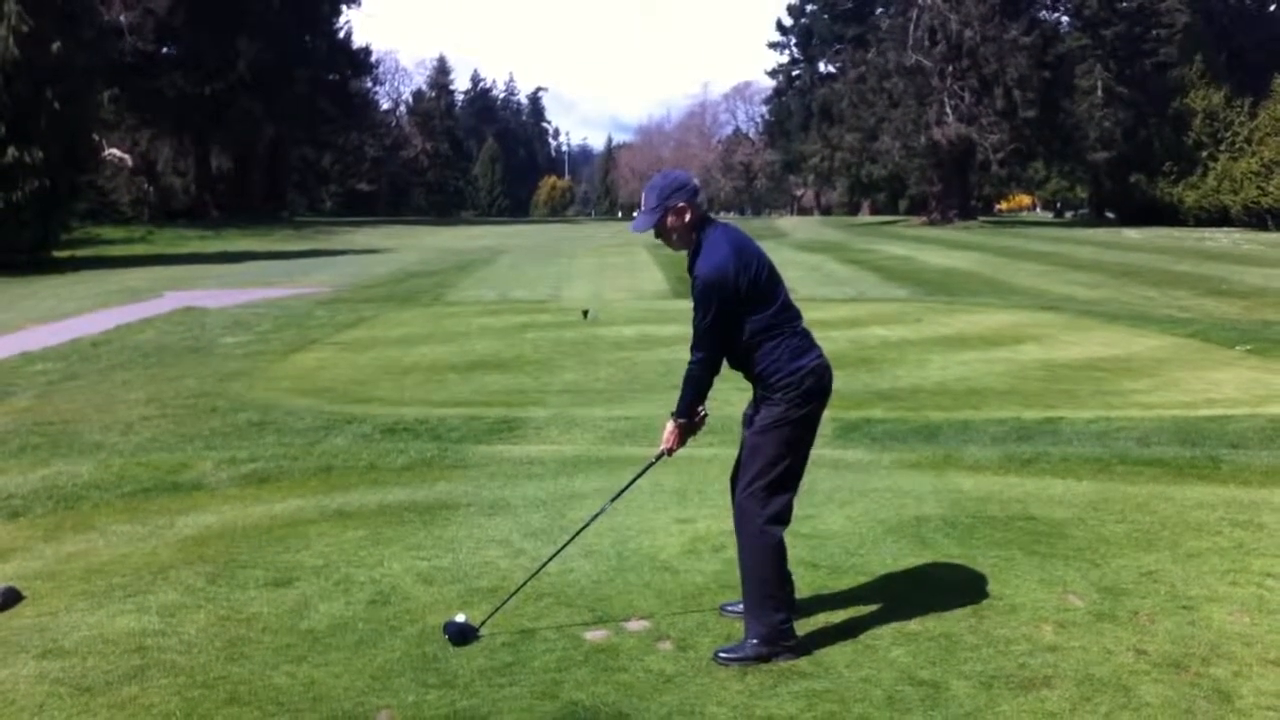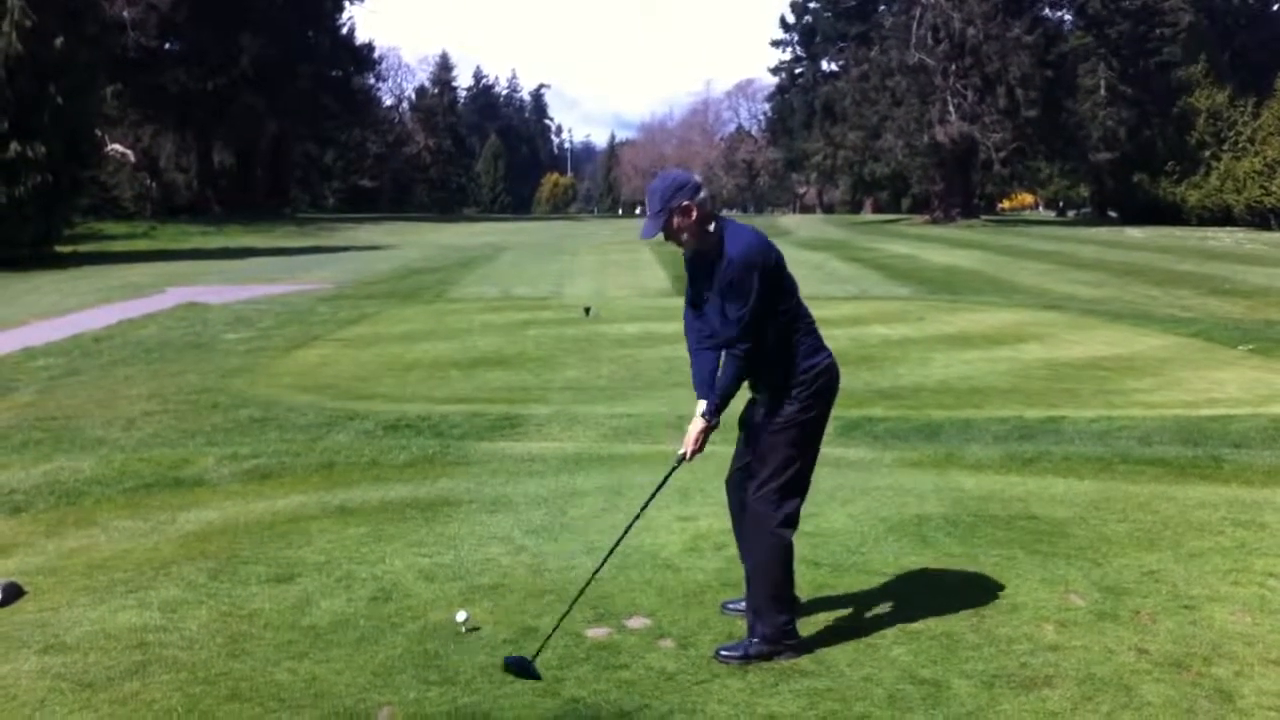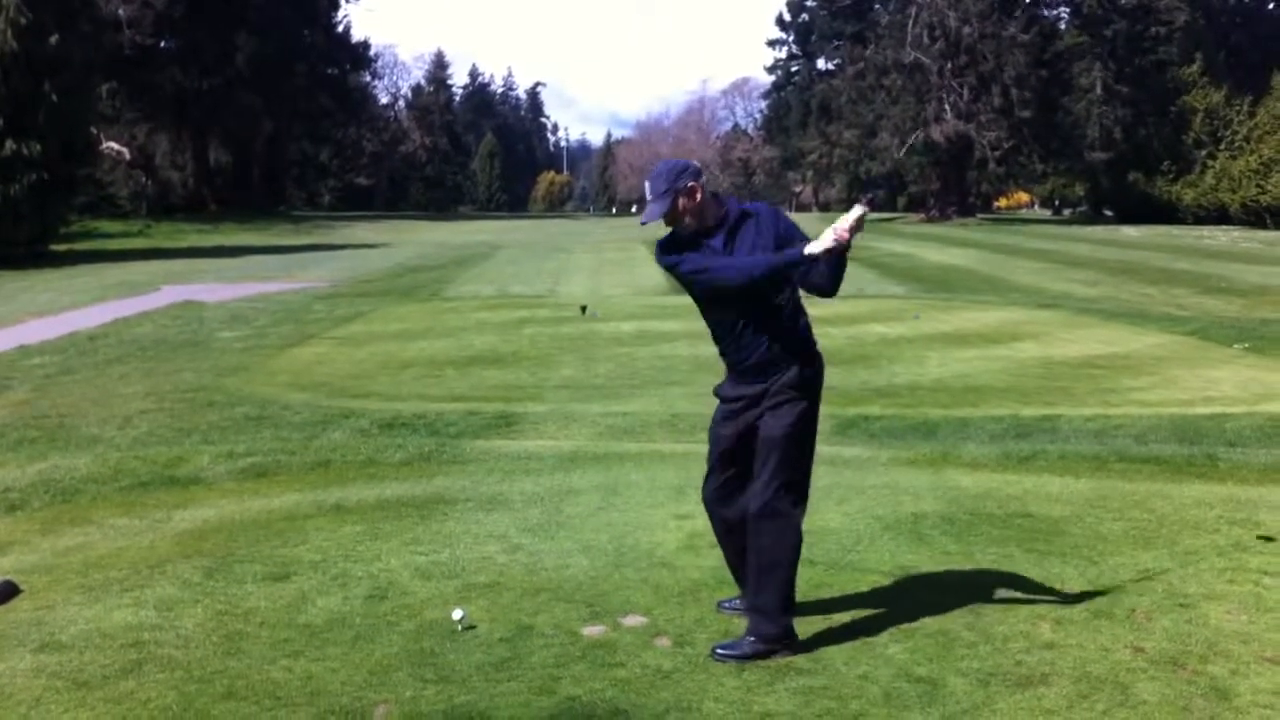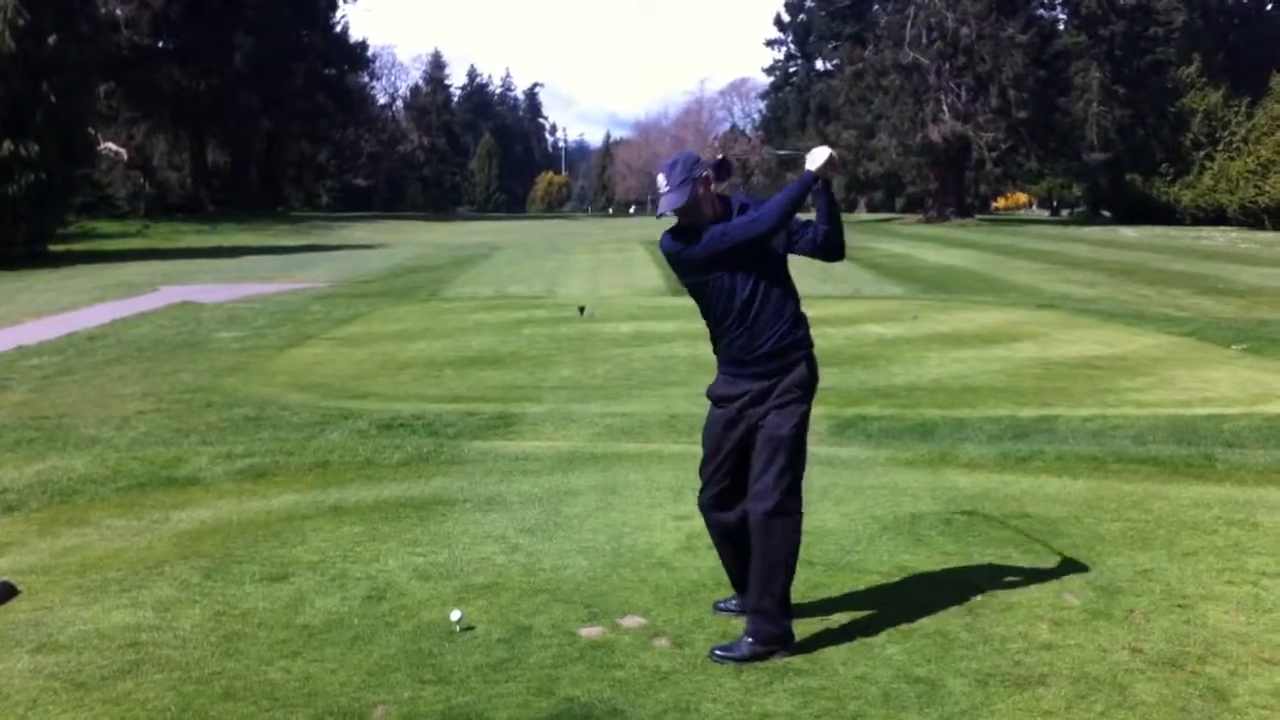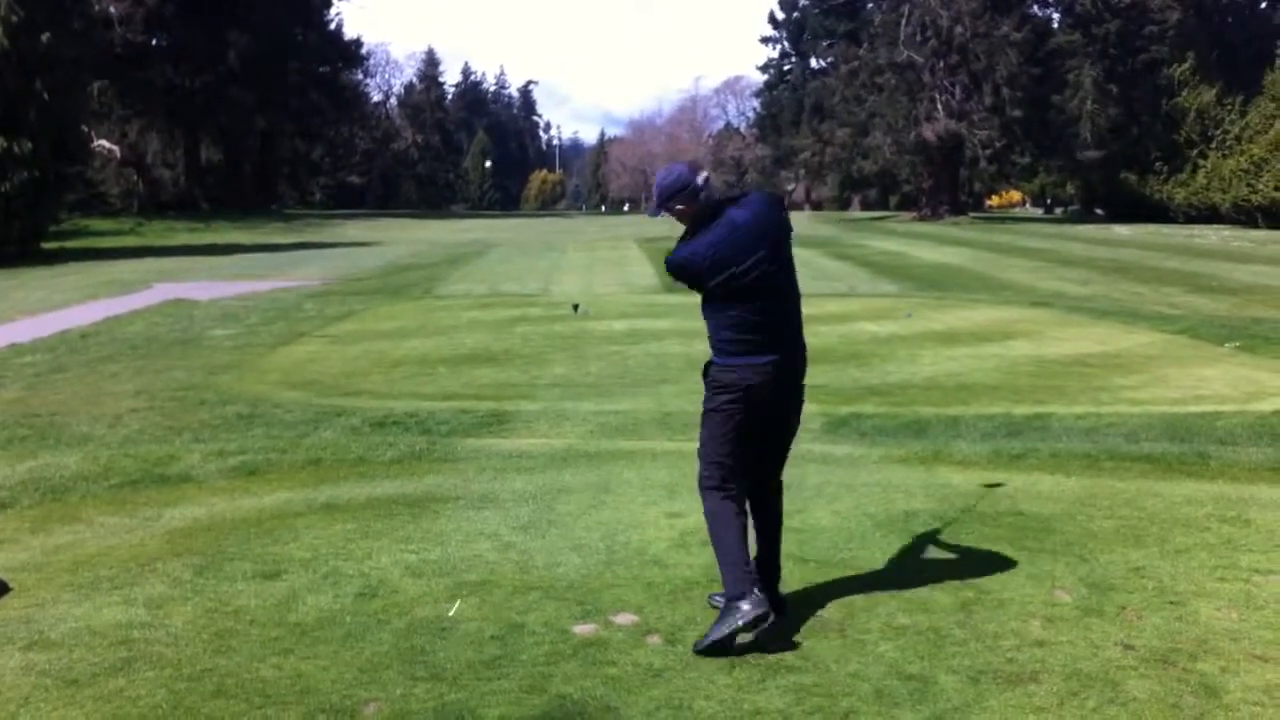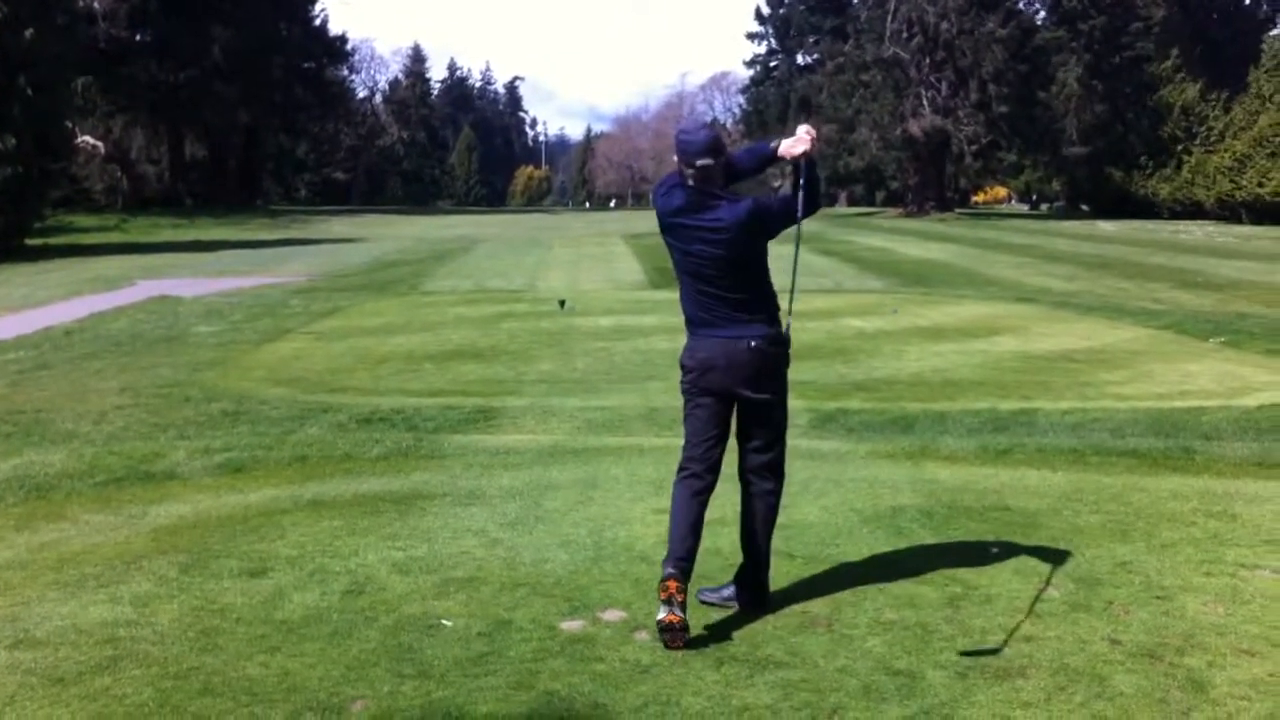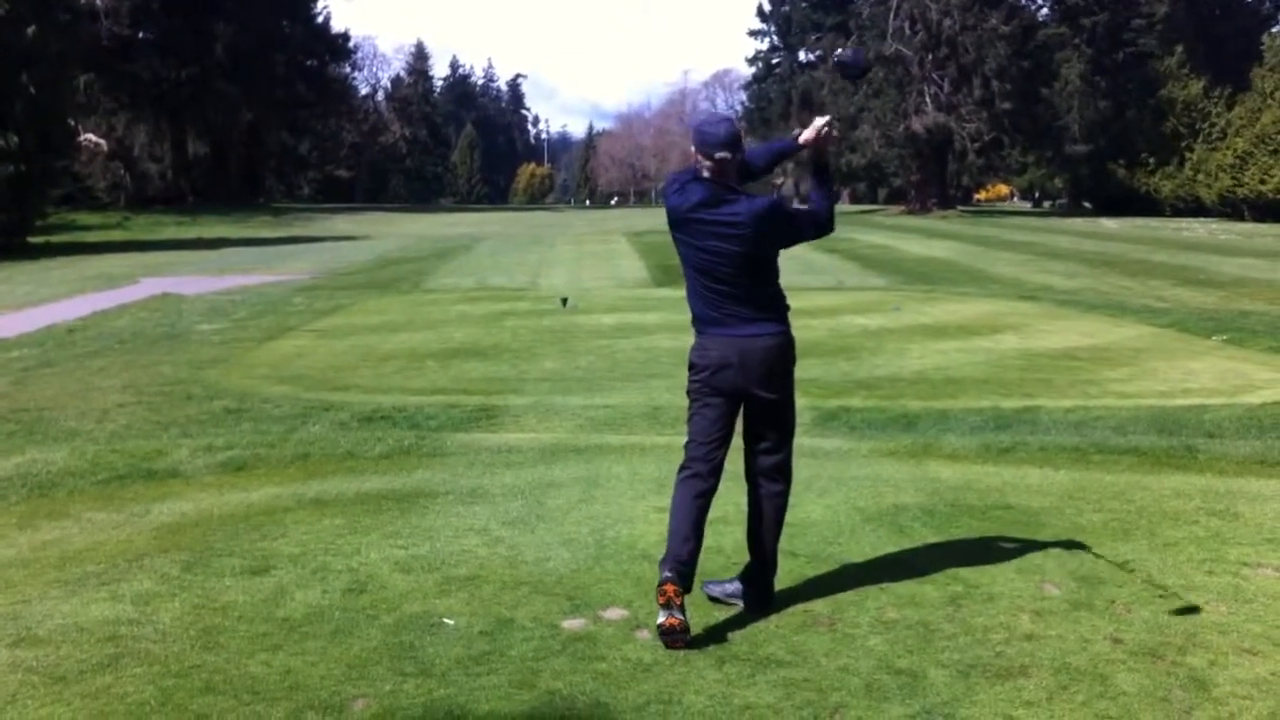
dt=0.4s
person 1, frame 1
left shoulder: (716, 265)
right shoulder: (718, 242)
left elbow: (706, 352)
right elbow: (714, 346)
left wrist: (681, 416)
right wrist: (693, 405)
left hip: (792, 384)
right hip: (783, 379)
left knee: (757, 502)
right knee: (748, 489)
left ankle: (772, 633)
right ankle: (769, 596)
person 1, frame 2
left shoulder: (742, 250)
right shoulder: (697, 257)
left elbow: (745, 343)
right elbow: (700, 331)
left wrist: (708, 416)
right wrist: (703, 399)
left hip: (802, 382)
right hip: (767, 384)
left knee: (768, 500)
right knee: (743, 485)
left ankle: (774, 631)
right ankle: (769, 594)
person 1, frame 3
left shoulder: (761, 218)
right shoulder: (672, 253)
left elbow: (823, 283)
right elbow: (742, 270)
left wrist: (835, 247)
right wrist: (809, 249)
left hip: (792, 379)
right hip: (740, 384)
left knee: (772, 502)
right knee: (721, 493)
left ankle: (771, 628)
right ankle: (759, 593)
person 1, frame 4
left shoulder: (755, 210)
right shoulder: (677, 243)
left elbow: (830, 249)
right elbow: (757, 232)
left wrist: (823, 186)
right wrist: (807, 177)
left hip: (787, 380)
right hip: (734, 385)
left knee: (770, 502)
right knee: (718, 498)
left ankle: (769, 629)
right ankle: (754, 592)
person 1, frame 5
left shoulder: (685, 257)
right shoulder: (763, 212)
left hip: (736, 375)
right hip: (787, 365)
left knee: (719, 484)
right knee: (763, 478)
left ankle: (745, 595)
right ankle: (764, 585)
person 1, frame 6
left shoulder: (666, 201)
right shoulder: (745, 215)
left elbow: (727, 171)
right elbow: (808, 203)
left wrist: (776, 148)
right wrist: (801, 155)
left hip: (705, 354)
right hip: (761, 350)
left knee: (697, 468)
right knee: (762, 471)
left ankle: (675, 574)
right ankle: (751, 584)
person 1, frame 7
left shoulder: (677, 197)
right shoulder: (764, 212)
left elbow: (732, 176)
right elbow: (822, 221)
left wrist: (796, 141)
right wrist: (817, 158)
left hip: (714, 353)
right hip: (770, 349)
left knee: (699, 467)
right knee: (769, 470)
left ankle: (673, 577)
right ankle: (757, 583)
